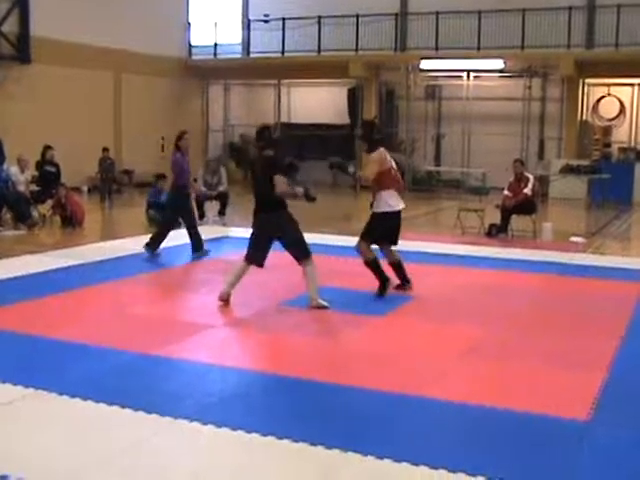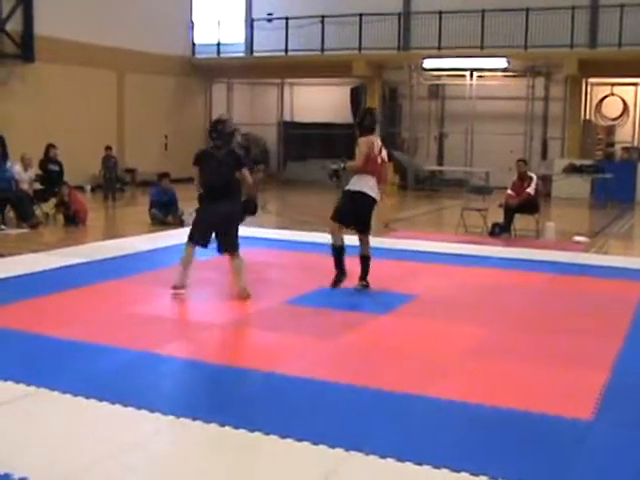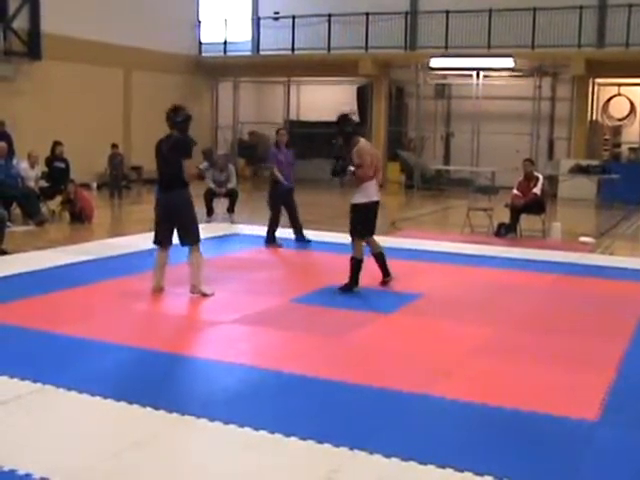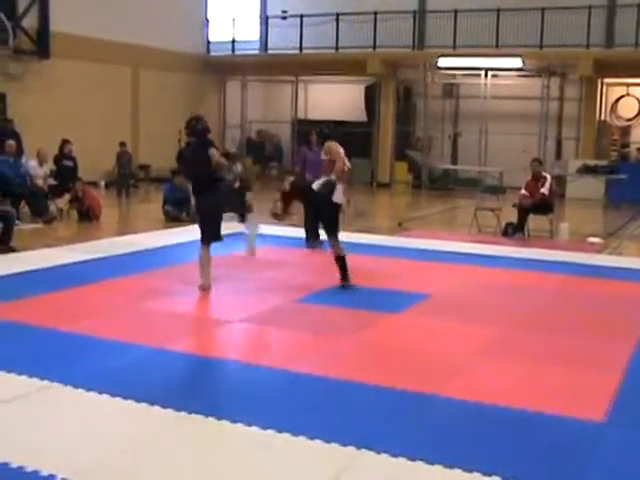
dt=0.7s
person 1, frame 1
left shoulder: (256, 164)
right shoulder: (275, 162)
right elbow: (281, 190)
right wrist: (301, 192)
left hip: (260, 218)
right hip: (279, 216)
left knee: (250, 261)
right knee: (306, 259)
left ankle: (226, 291)
right ankle: (315, 299)
person 1, frame 2
left shoulder: (202, 156)
right shoulder: (235, 156)
left elbow: (199, 185)
right elbow: (249, 183)
right wrist: (252, 197)
left hip: (208, 206)
right hip: (230, 206)
left knee: (192, 243)
right knee: (232, 251)
left ankle: (181, 281)
right ankle: (242, 289)
person 1, frame 3
left shoulder: (160, 144)
right shoulder: (184, 143)
right elbow: (188, 175)
left hip: (163, 196)
right hip: (180, 196)
left knee: (163, 244)
right knee: (193, 243)
left ankle: (157, 284)
right ankle: (196, 285)
person 1, frame 4
left shoulder: (182, 154)
right shoulder: (205, 142)
right elbow: (217, 159)
right wrist: (229, 168)
left hip: (202, 200)
right hip: (217, 191)
left knee: (206, 242)
left ankle: (205, 282)
person 2, frame 1
left shoulder: (375, 157)
right shoulder: (385, 155)
left elbow: (368, 178)
right elbow: (400, 185)
left hip: (384, 210)
right hip: (394, 208)
left knee: (363, 246)
right knee: (386, 248)
left ankle: (383, 280)
right ankle: (404, 282)
person 2, frame 2
left shoulder: (364, 141)
right shoulder: (381, 148)
left elbow: (358, 164)
right elbow: (384, 179)
left wrist: (342, 167)
left hip: (357, 190)
right hip: (372, 195)
left knee: (336, 227)
right knee: (364, 237)
left ankle: (340, 271)
right ankle: (363, 278)
person 2, frame 3
left shoulder: (361, 147)
right shoulder: (358, 146)
left elbow: (368, 172)
left wrist: (351, 171)
left hip: (364, 199)
right hip: (367, 197)
left knee: (357, 239)
right knee: (367, 238)
left ankle: (353, 282)
right ankle: (385, 274)
person 2, frame 4
left shoulder: (330, 146)
left elbow: (340, 162)
left wrist: (332, 178)
left hip: (327, 187)
right hip: (335, 199)
right knee: (333, 239)
right ankle: (345, 277)
